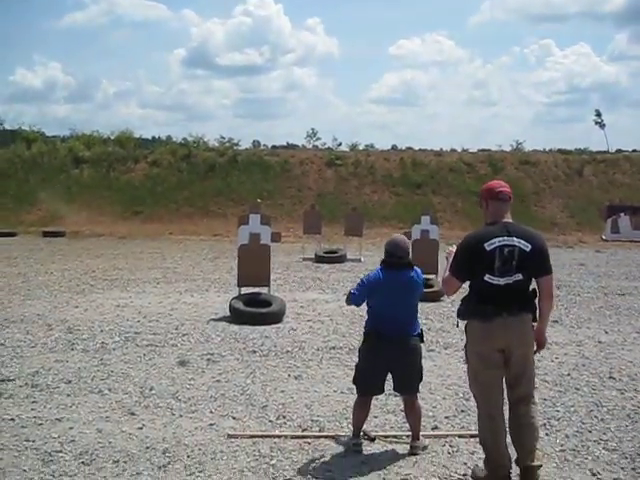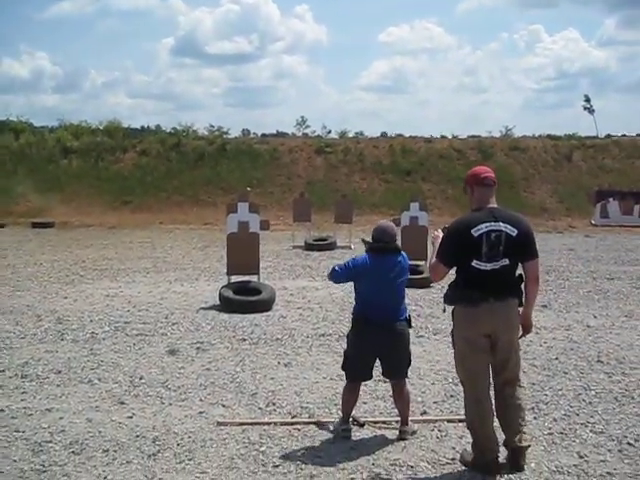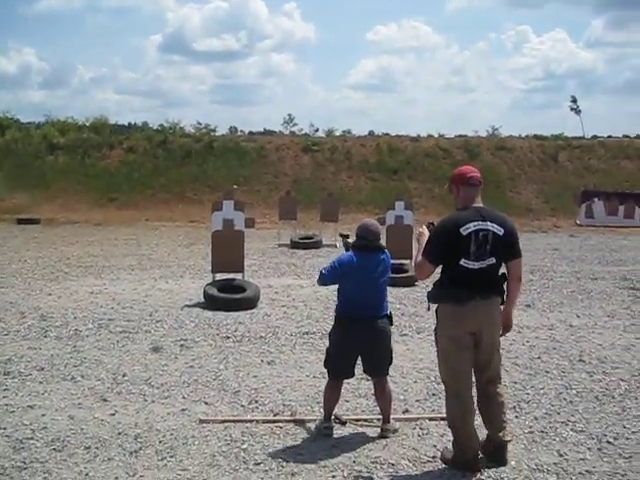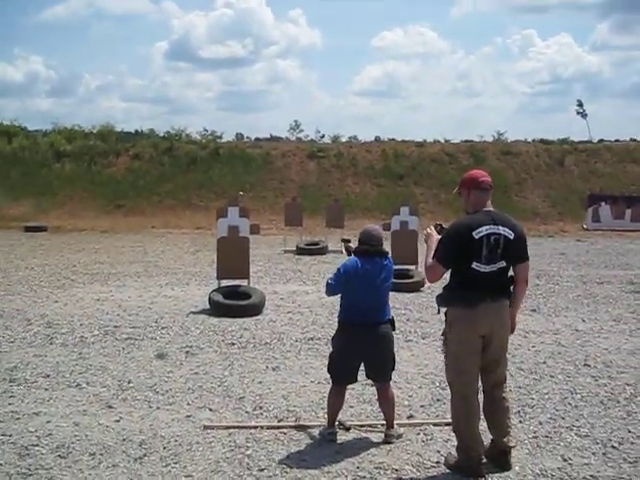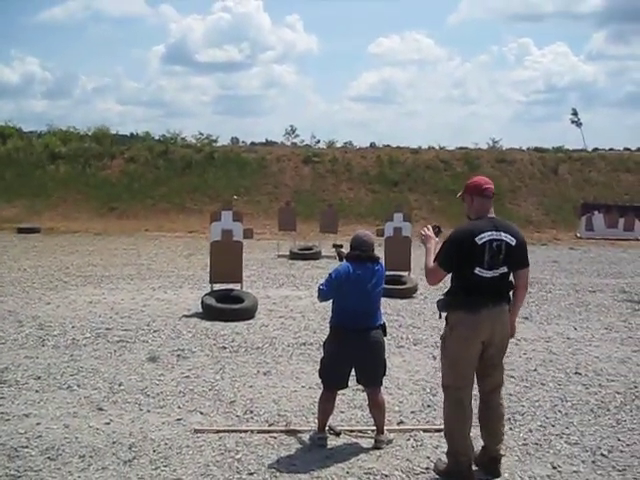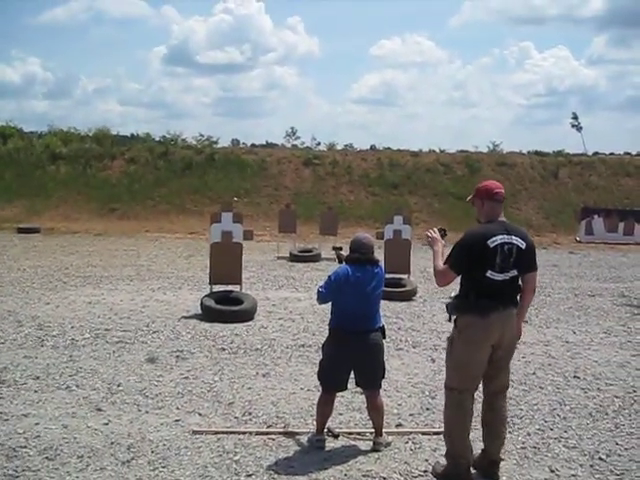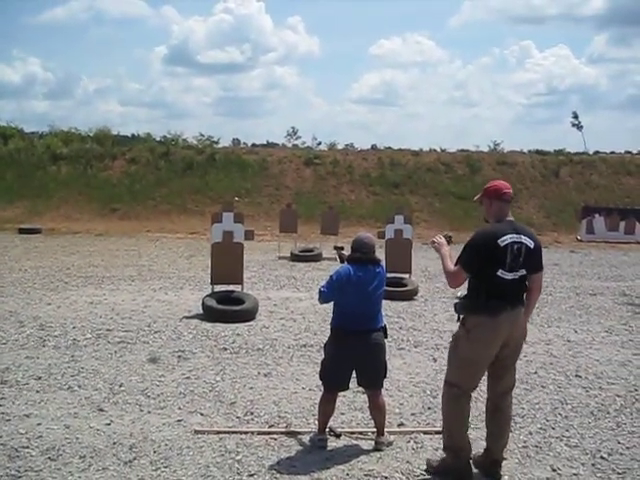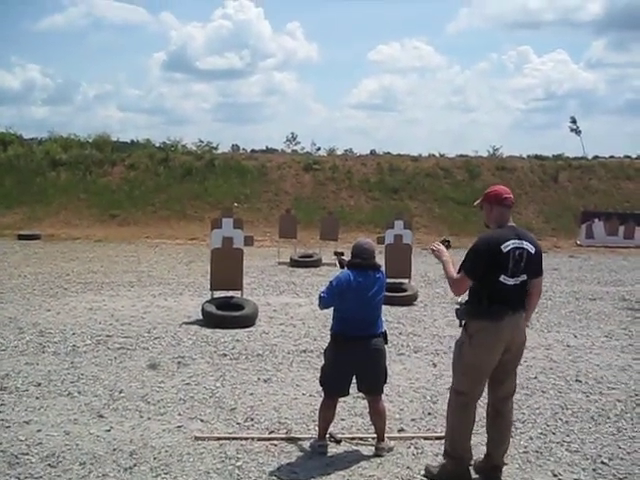
dt=0.3s
person 1, frame 1
left shoulder: (474, 241)
right shoulder: (534, 240)
left elbow: (449, 288)
right elbow: (547, 292)
left wrist: (451, 258)
right wrist: (541, 328)
left hip: (484, 328)
right hip: (521, 326)
left knee: (490, 404)
right knee: (524, 400)
person 1, frame 2
left shoulder: (461, 227)
right shoulder: (519, 224)
left elbow: (436, 274)
right elbow: (533, 276)
left wrist: (438, 243)
right wrist: (527, 312)
left hip: (470, 313)
right hip: (506, 311)
left knee: (476, 388)
right knee: (510, 384)
left ankle: (485, 456)
right ankle: (516, 450)
person 1, frame 3
left shoulder: (449, 225)
right shoulder: (504, 224)
left elbow: (422, 272)
right elbow: (515, 276)
left wrist: (423, 241)
right wrist: (508, 311)
left hip: (455, 311)
right hip: (489, 309)
left knee: (457, 384)
right knee: (490, 380)
left ankle: (466, 453)
right ankle: (497, 444)
person 1, frame 4
left shoulder: (460, 228)
right shoulder: (513, 228)
left elbow: (432, 275)
right elbow: (522, 279)
left wrist: (432, 242)
right wrist: (512, 312)
left hip: (464, 314)
right hip: (498, 312)
left knee: (463, 388)
right knee: (496, 384)
right ankle: (501, 449)
person 1, frame 5
left shoulder: (463, 234)
right shoulder: (514, 234)
left elbow: (432, 277)
right elbow: (522, 284)
left wrist: (430, 244)
right wrist: (511, 317)
left hip: (465, 318)
right hip: (498, 317)
left knee: (457, 392)
right knee: (492, 390)
person 1, frame 6
left shoulder: (475, 237)
right shoulder: (523, 239)
left elbow: (442, 279)
right elbow: (529, 287)
left wrist: (437, 246)
right wrist: (518, 320)
left hip: (474, 322)
right hip: (506, 321)
left knee: (459, 394)
right knee: (497, 394)
person 1, frame 7
left shoulder: (485, 236)
right shoulder: (530, 238)
left elbow: (454, 280)
right elbow: (535, 287)
left wrist: (444, 251)
left hip: (482, 321)
right hip: (514, 321)
left knee: (457, 389)
right knee: (502, 393)
person 1, frame 8
left shoulder: (487, 242)
right shoulder: (531, 243)
left elbow: (458, 287)
right elbow: (535, 292)
left wrist: (445, 258)
left hip: (484, 327)
right hip: (514, 328)
left knee: (463, 397)
right knee: (503, 398)
person 2, frame 1
left shoulder: (374, 278)
right shoulder: (417, 276)
left elbow: (351, 300)
left hip: (376, 343)
right hip: (408, 344)
left knee: (364, 395)
right knee: (410, 396)
left ankle: (355, 438)
right ankle: (416, 441)
person 2, frame 2
left shoulder: (361, 263)
right shoulder: (403, 261)
left elbow: (333, 276)
left hip: (364, 329)
right hip: (396, 329)
left knee: (353, 380)
right knee: (399, 382)
left ankle: (344, 424)
right ankle: (405, 426)
person 2, frame 3
left shoulder: (346, 260)
right shoulder: (385, 259)
left elbow: (322, 280)
right wrist: (351, 250)
left hip: (347, 326)
right hip: (377, 326)
left knee: (336, 378)
right knee: (380, 379)
left ankle: (326, 422)
right ankle: (386, 424)
person 2, frame 4
left shoulder: (350, 265)
right shoulder: (387, 264)
left elbow: (330, 290)
right wrist: (355, 255)
left hip: (350, 331)
right hip: (380, 331)
left knee: (339, 384)
right knee: (383, 384)
left ankle: (330, 428)
right ankle: (390, 429)
person 2, frame 5
left shoulder: (343, 271)
right shoulder: (379, 269)
left elbow: (322, 295)
right wrist: (346, 259)
left hip: (341, 337)
right hip: (371, 337)
left knee: (330, 389)
right knee: (374, 389)
left ankle: (320, 433)
right ankle: (380, 435)
person 2, frame 6
left shoulder: (342, 273)
right shoulder: (379, 272)
left elbow: (321, 298)
right wrist: (345, 262)
left hip: (341, 339)
right hip: (371, 339)
left knee: (329, 391)
right knee: (373, 392)
left ankle: (319, 435)
right ankle: (379, 437)
person 2, frame 7
left shoulder: (344, 273)
right shoulder: (380, 271)
left elbow: (323, 297)
right wrist: (348, 261)
left hip: (342, 339)
right hip: (372, 339)
left knee: (330, 390)
right knee: (375, 391)
left ankle: (320, 435)
right ankle: (381, 436)
person 2, frame 8
left shoulder: (343, 278)
right shoulder: (380, 277)
left elbow: (323, 303)
right wrist: (347, 266)
left hip: (342, 344)
right hip: (372, 344)
left knee: (330, 396)
right knee: (375, 397)
left ankle: (321, 441)
right ankle: (381, 442)
